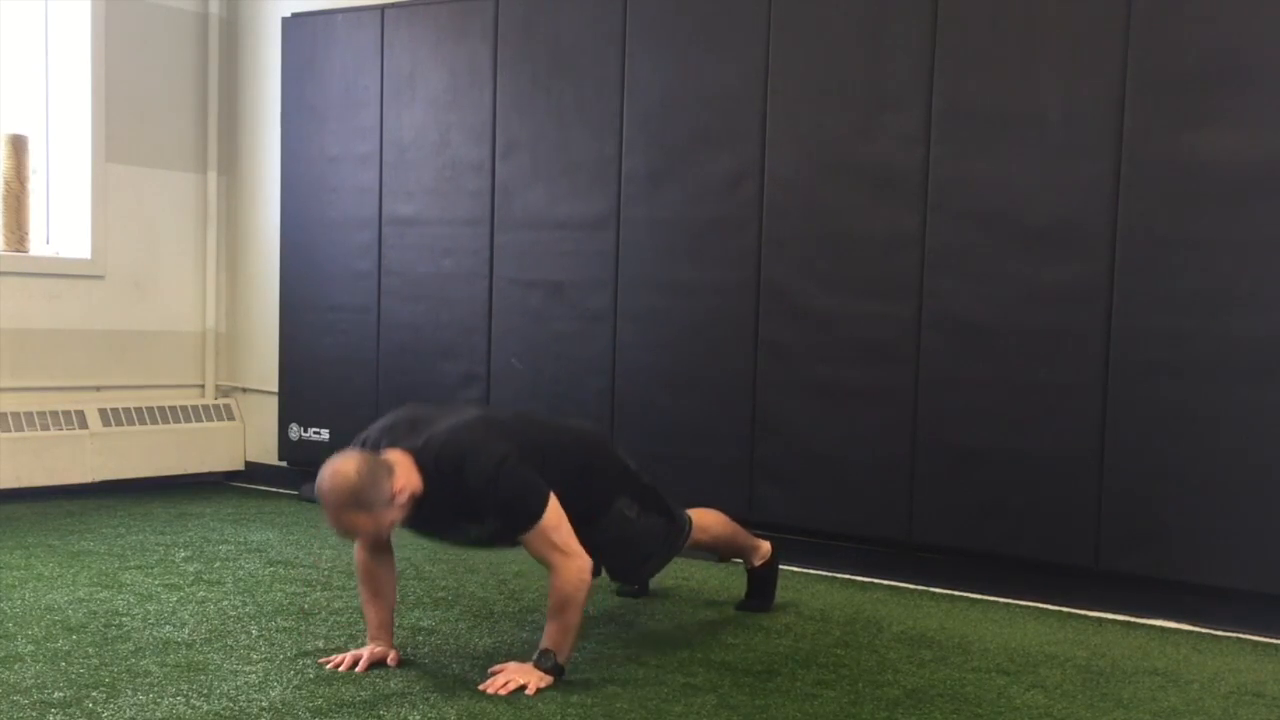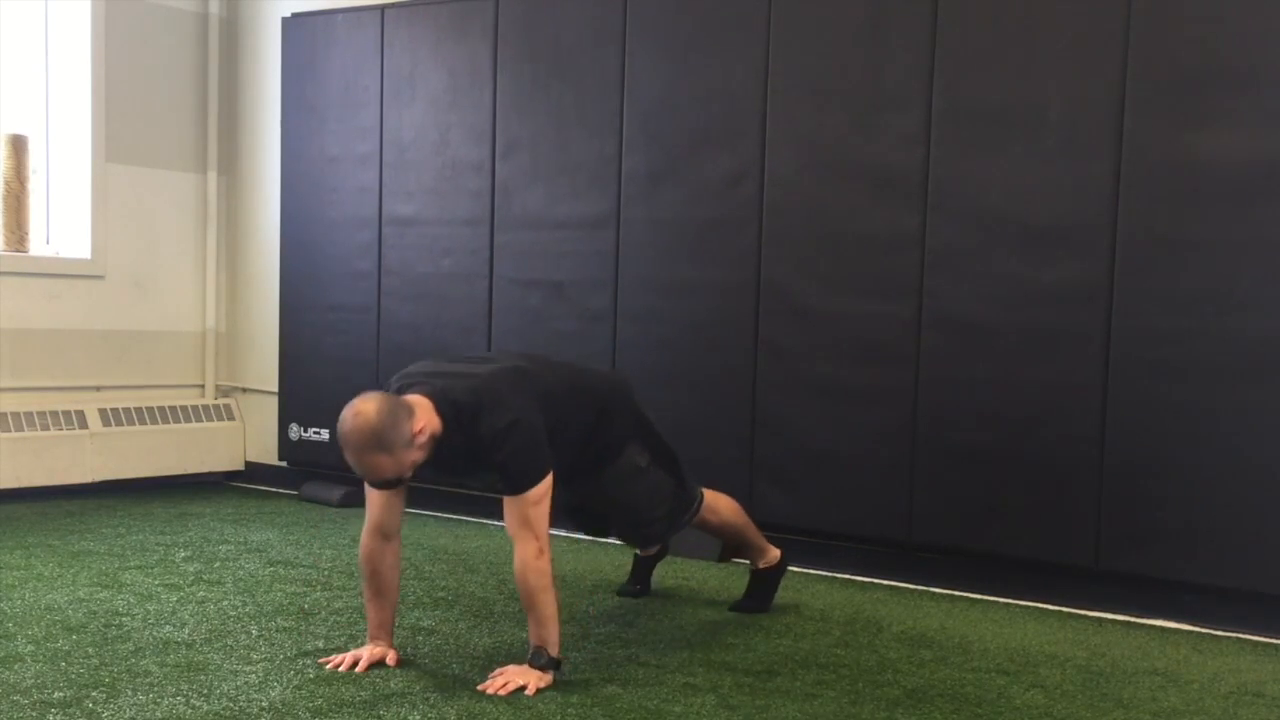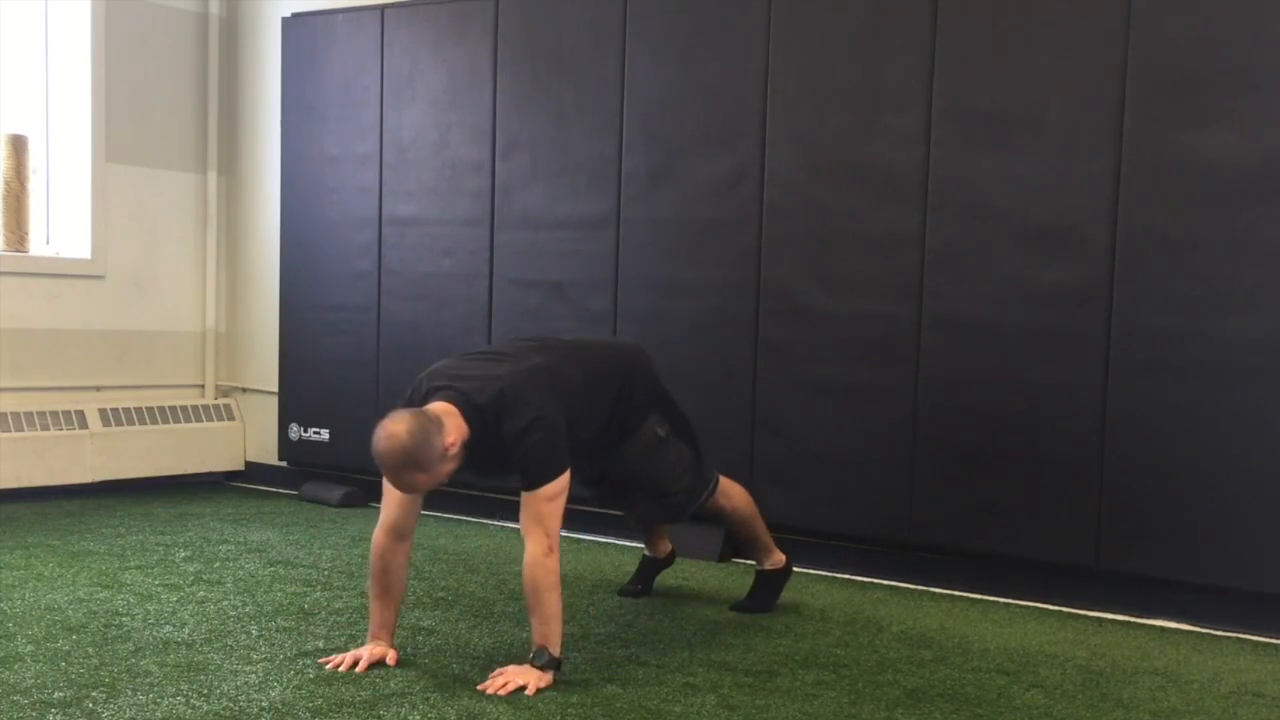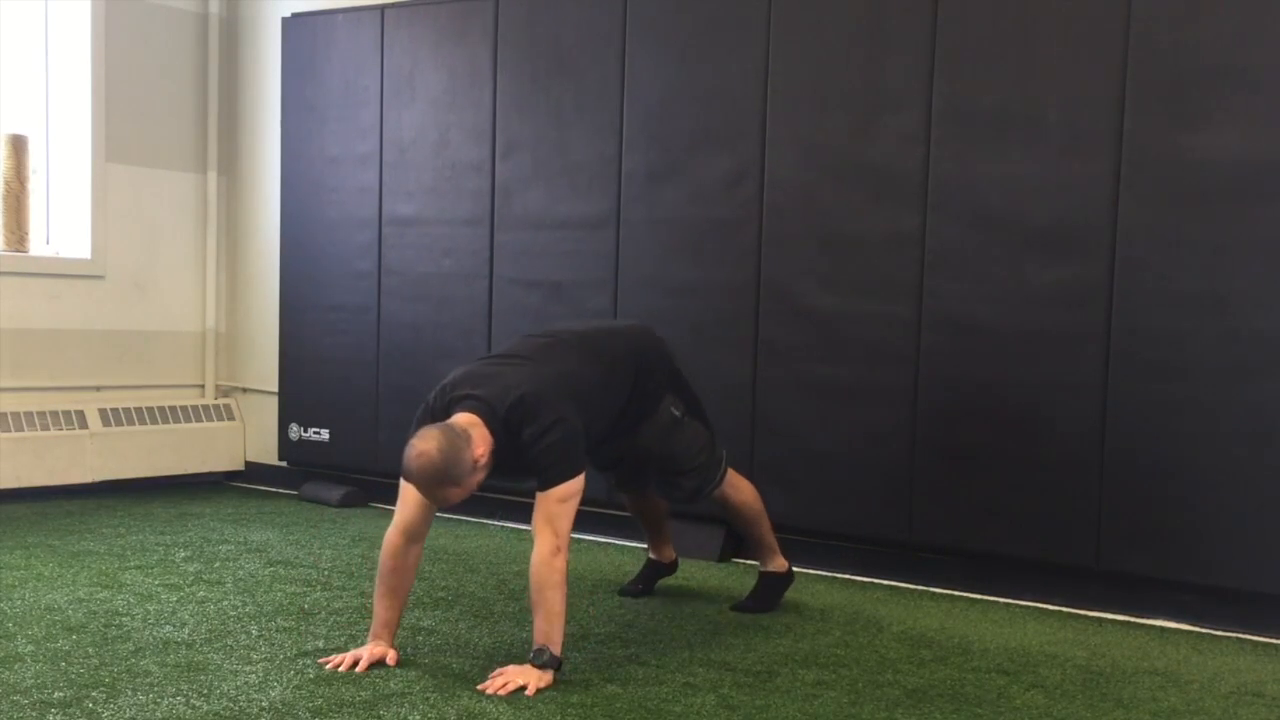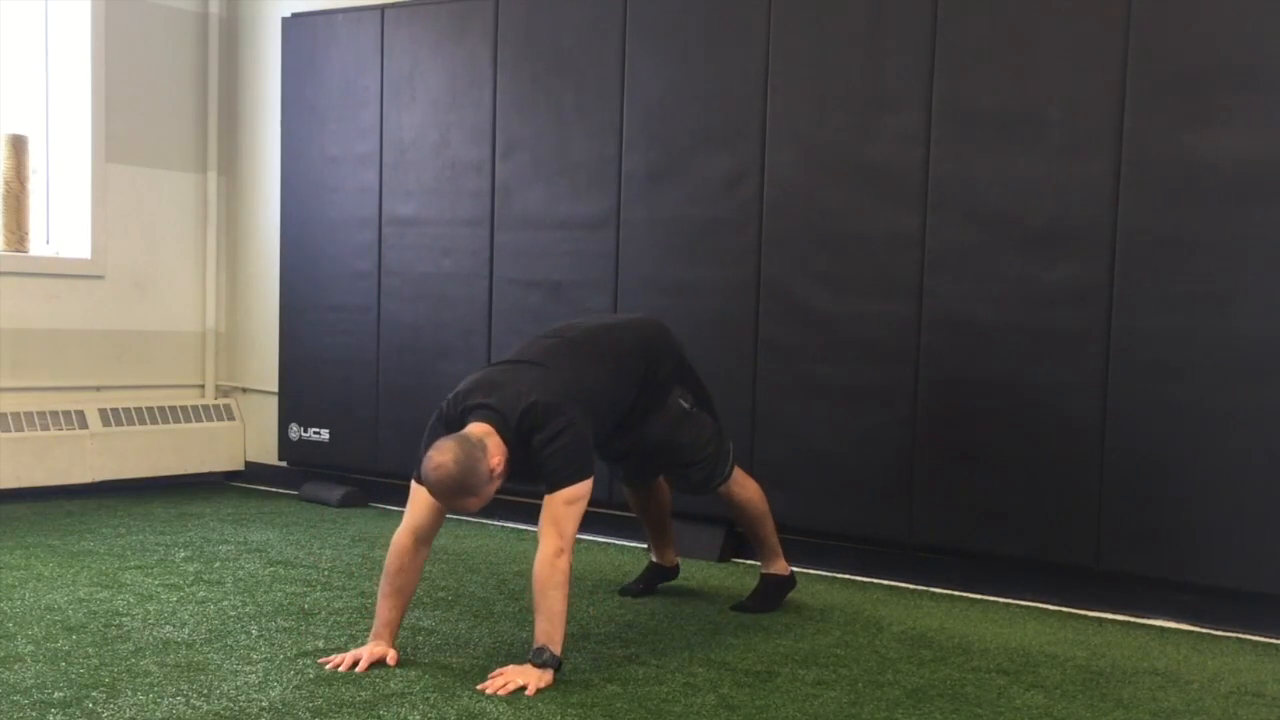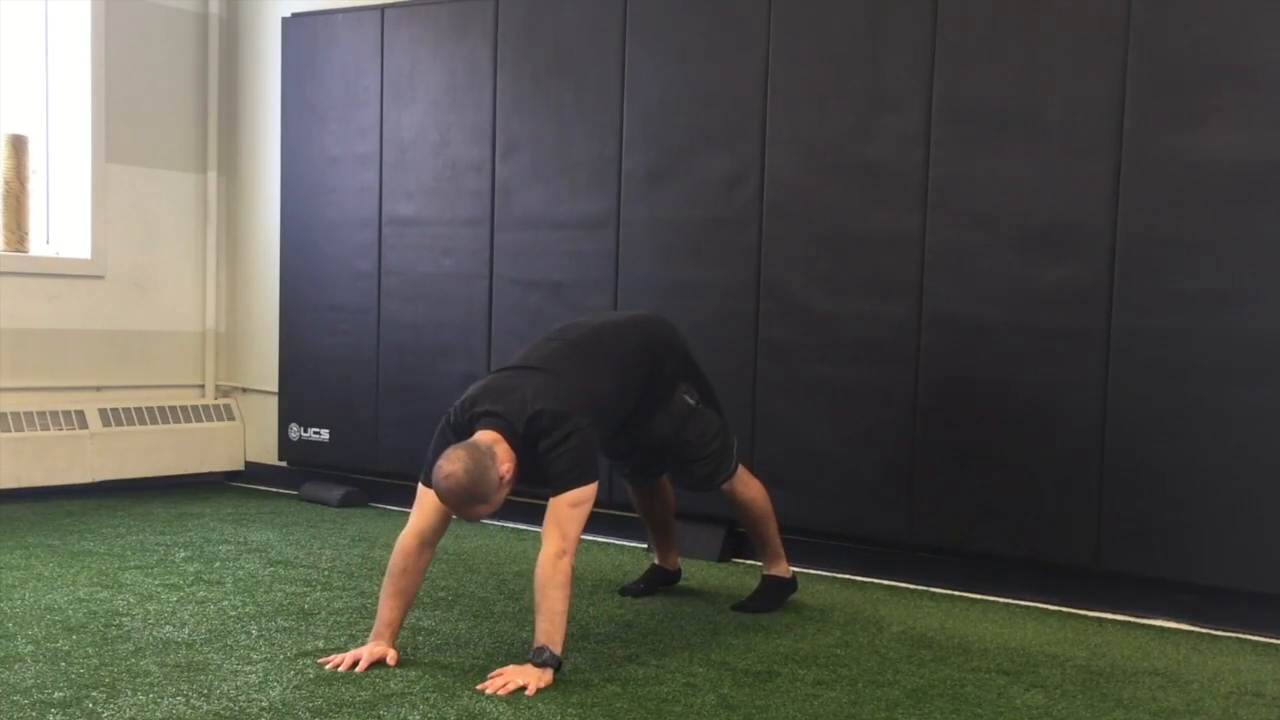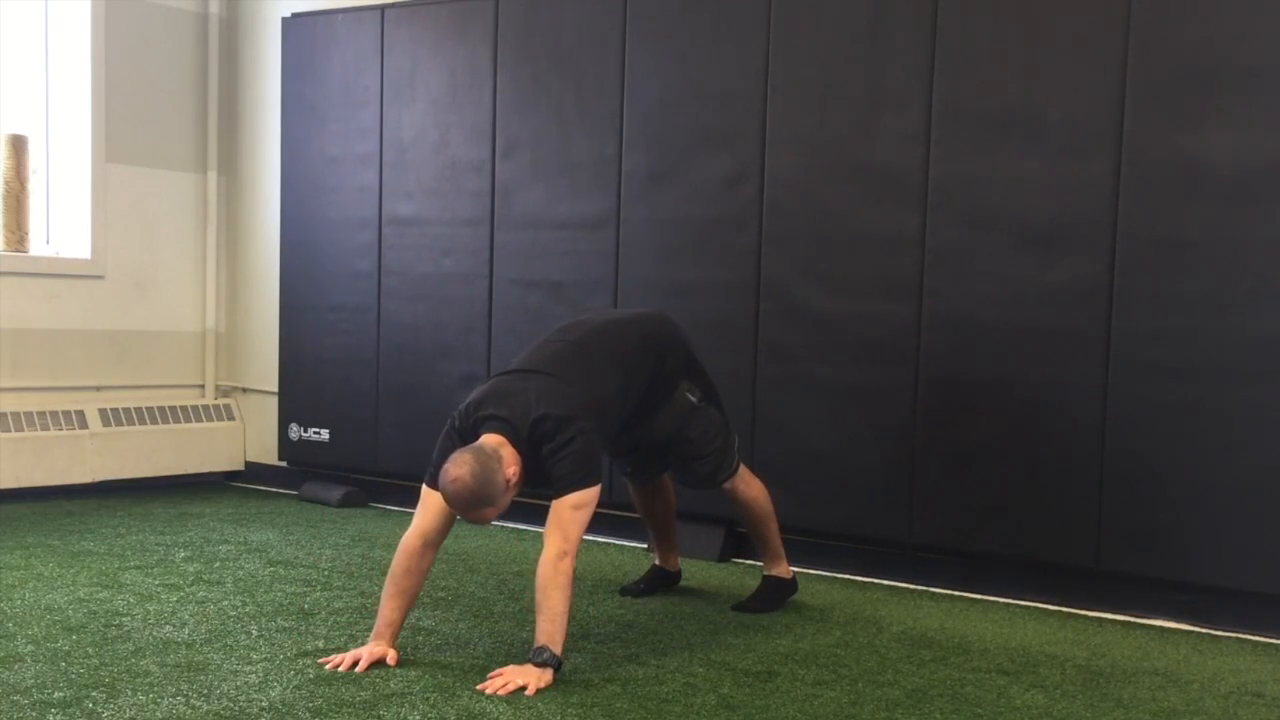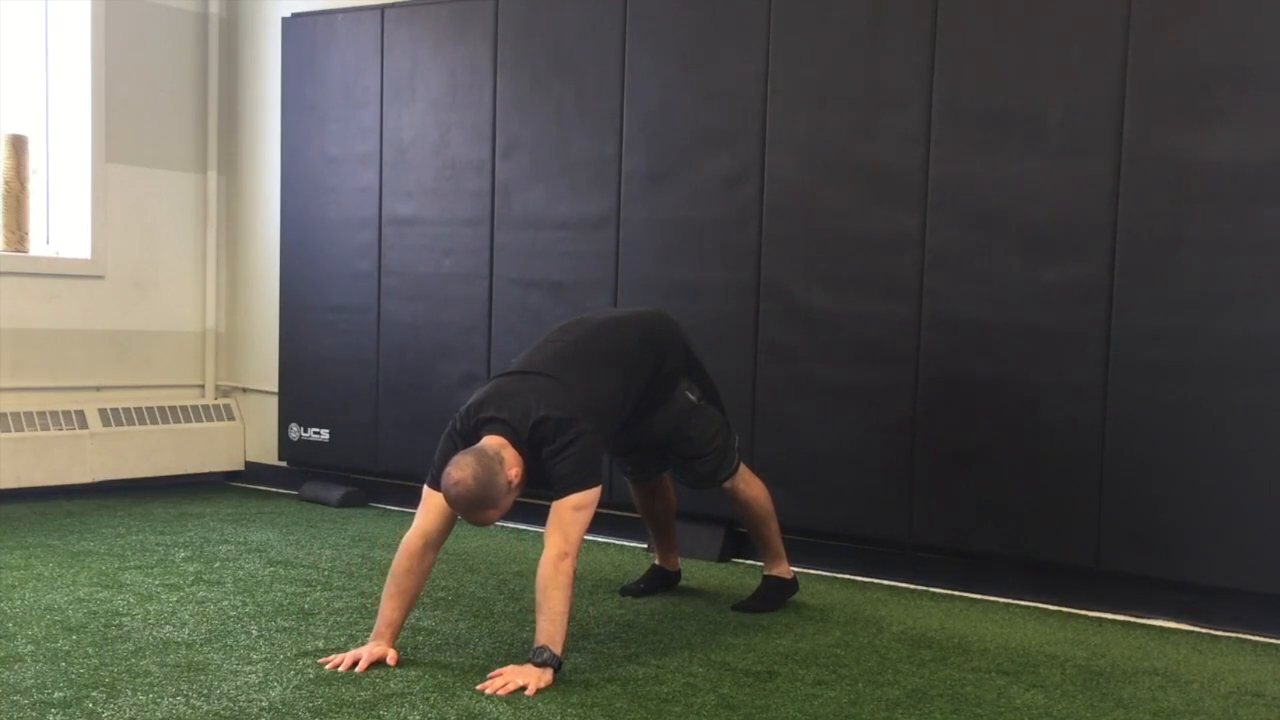
dt=0.2s
person 1, frame 1
left shoulder: (484, 468)
right shoulder: (369, 461)
left elbow: (573, 564)
right elbow: (374, 546)
left wrist: (546, 664)
right wrist: (379, 638)
left hip: (584, 473)
right hip: (541, 486)
left knee: (674, 532)
left ankle: (758, 555)
right ankle: (636, 570)
person 1, frame 2
left shoulder: (501, 422)
right shoulder: (388, 417)
left elbow: (530, 545)
right elbow: (380, 534)
left wrist: (543, 662)
right wrist: (378, 639)
left hip: (602, 421)
right hip: (554, 444)
left knee: (679, 507)
right knee: (613, 517)
left ankle: (766, 558)
right ankle: (649, 551)
person 1, frame 3
left shoulder: (526, 422)
right shoulder: (411, 421)
left elbow: (541, 544)
right elbow: (393, 533)
left wrist: (543, 662)
right wrist: (379, 639)
left hip: (625, 392)
right hip: (579, 410)
left knee: (693, 489)
right knee: (629, 493)
left ankle: (772, 562)
right ankle: (658, 552)
person 1, frame 4
left shoulder: (547, 425)
right shoulder: (433, 424)
left elbow: (550, 544)
right elbow: (405, 534)
left wrist: (544, 662)
right wrist: (380, 639)
left hip: (641, 372)
right hip: (585, 369)
left knee: (707, 479)
right knee: (634, 480)
left ankle: (774, 566)
right ankle: (662, 557)
person 1, frame 5
left shoulder: (557, 429)
right shoulder: (449, 427)
left elbow: (555, 546)
right elbow: (413, 535)
left wrist: (542, 663)
right wrist: (381, 638)
left hip: (650, 364)
right hip: (591, 358)
left knee: (715, 475)
right knee: (639, 476)
left ankle: (776, 569)
right ankle: (664, 561)
person 1, frame 6
left shoulder: (563, 433)
right shoulder: (457, 431)
left elbow: (558, 550)
right elbow: (418, 537)
left wrist: (543, 663)
right wrist: (381, 638)
left hip: (657, 361)
right hip: (597, 353)
left knee: (720, 473)
right knee: (643, 474)
left ankle: (778, 571)
right ankle: (667, 564)
person 1, frame 7
left shoulder: (568, 436)
right shoulder: (463, 433)
left elbow: (559, 551)
right elbow: (422, 538)
left wrist: (543, 662)
right wrist: (381, 638)
left hip: (659, 359)
right hip: (599, 347)
left knee: (723, 473)
right knee: (645, 474)
left ankle: (778, 572)
right ankle: (667, 565)
person 1, frame 8
left shoulder: (568, 437)
right shoulder: (465, 434)
left elbow: (560, 552)
right elbow: (422, 538)
left wrist: (543, 662)
right wrist: (381, 638)
left hip: (658, 358)
right hip: (599, 345)
left knee: (723, 472)
right knee: (645, 473)
left ankle: (779, 572)
right ankle: (667, 565)
